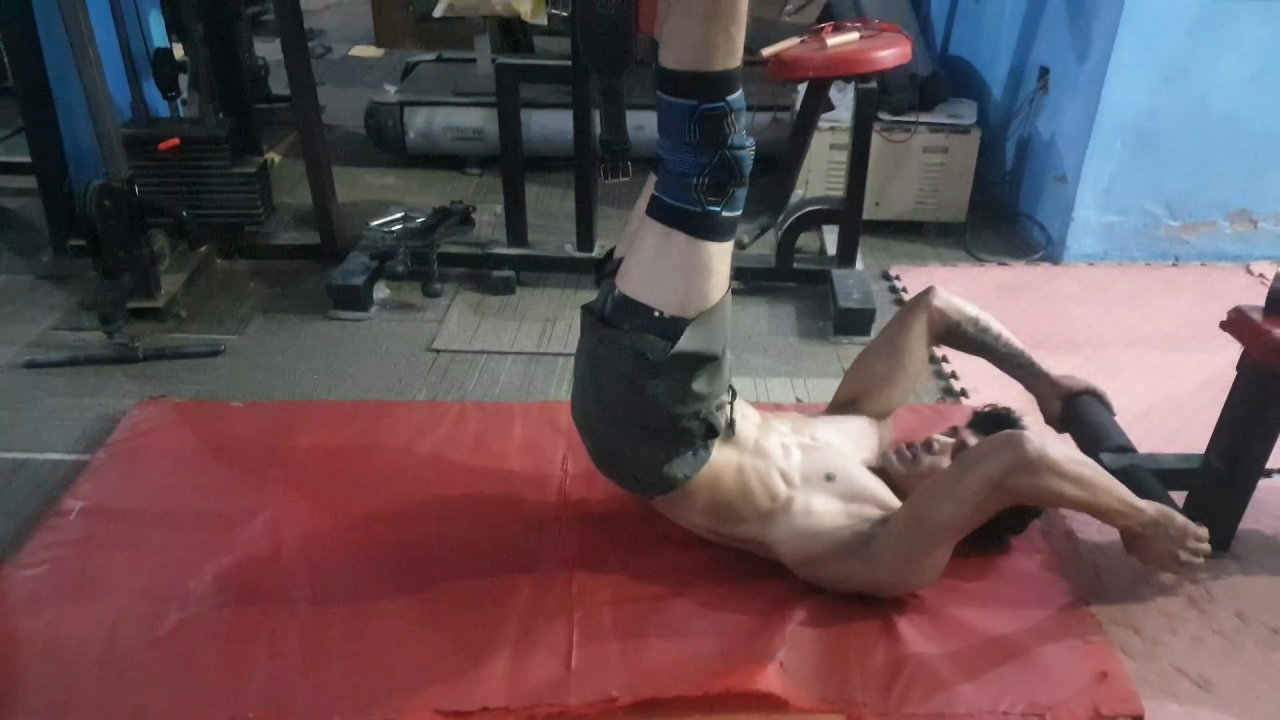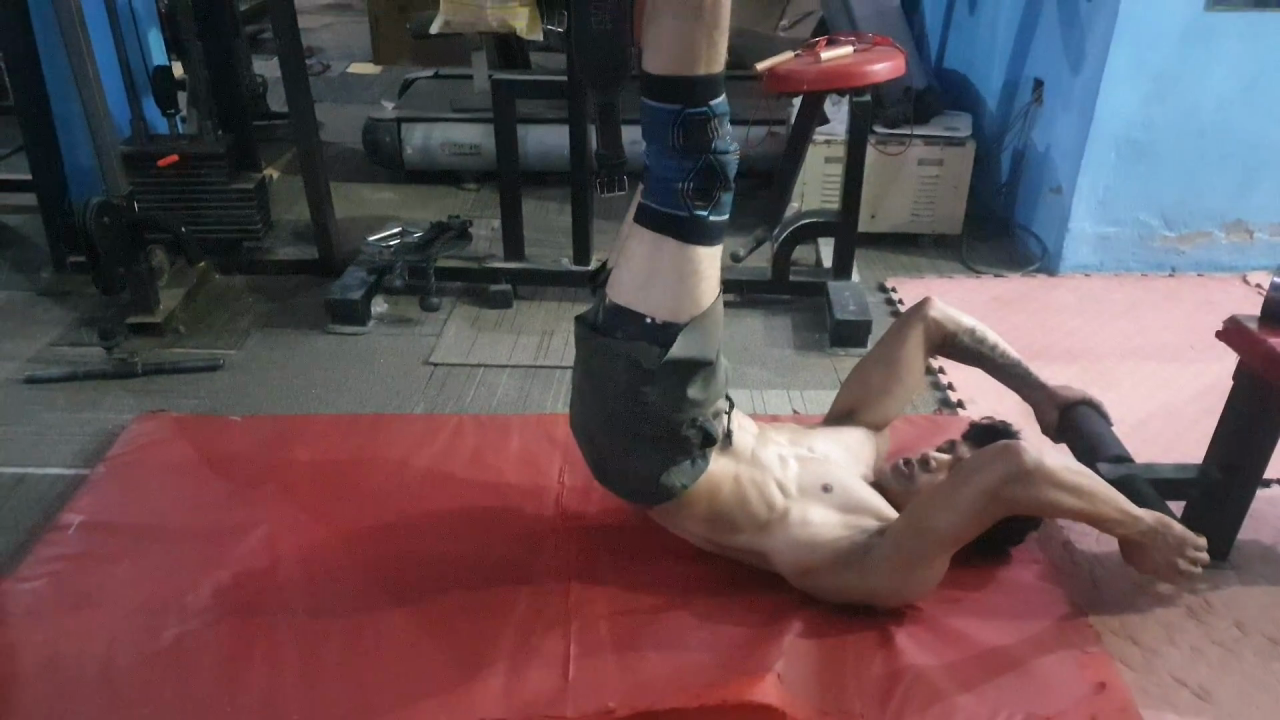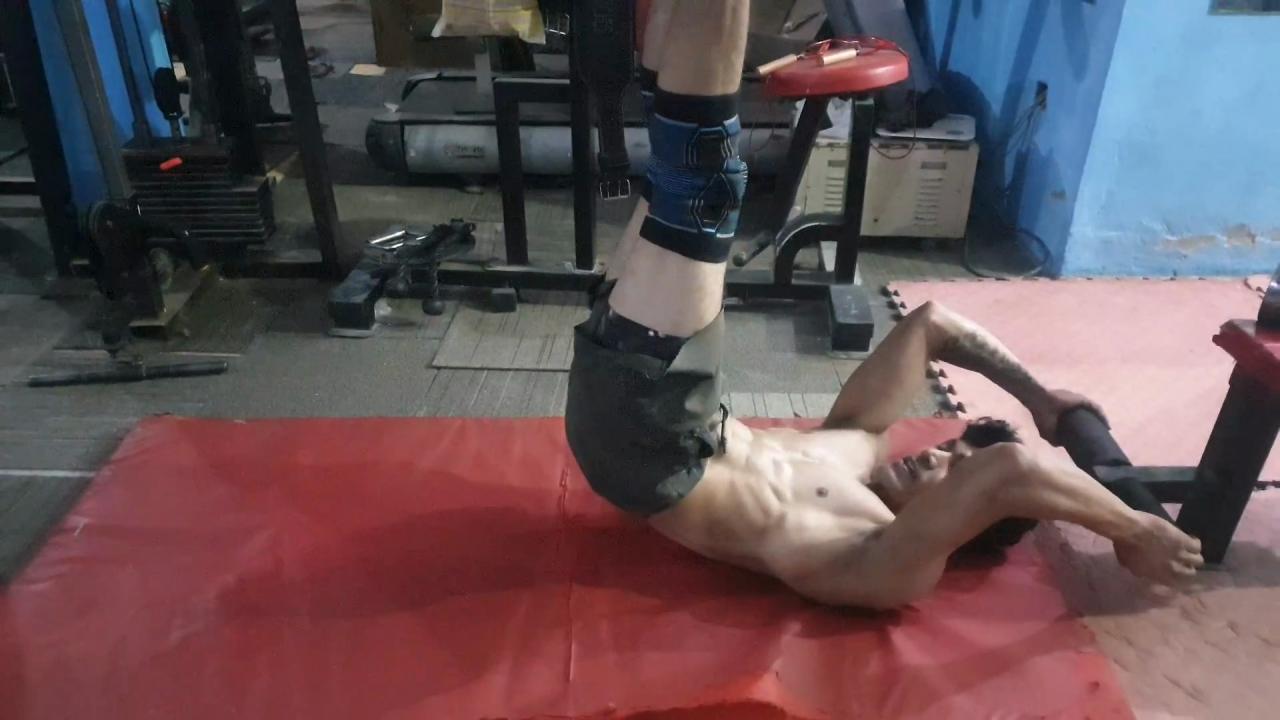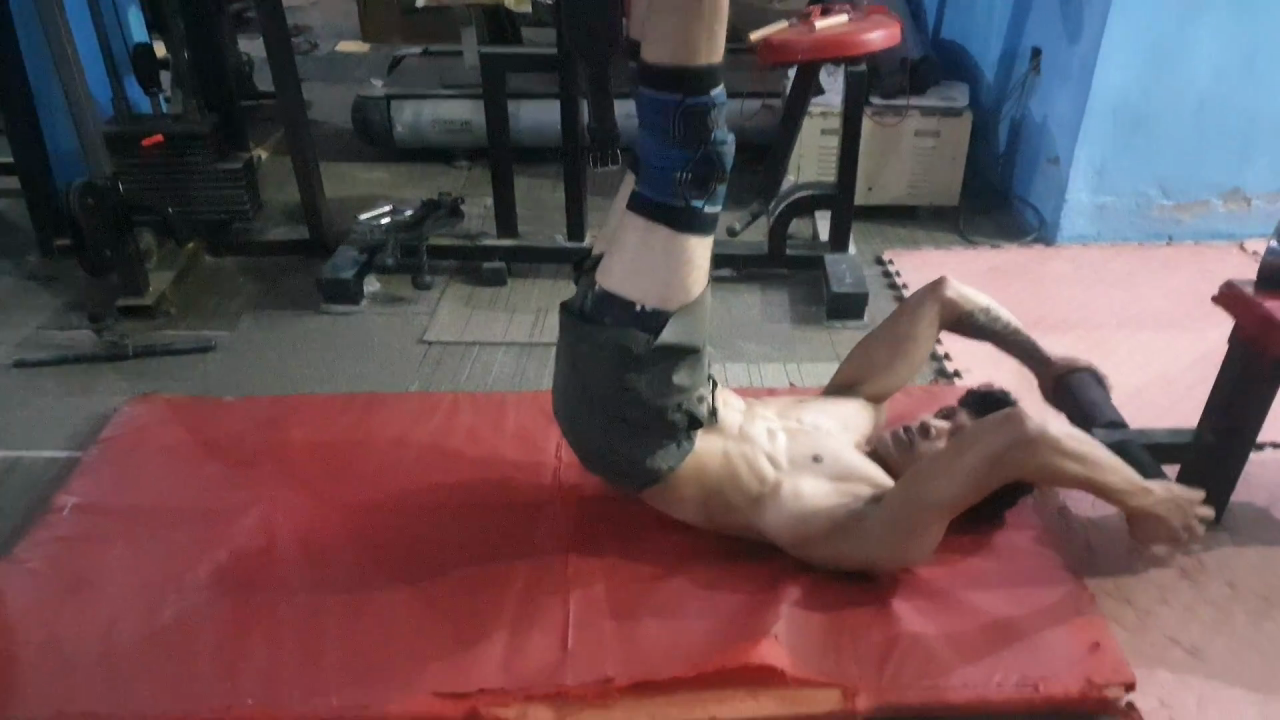
dt=0.4s
person 1, frame 1
left shoulder: (900, 557)
right shoulder: (861, 435)
right elbow: (935, 309)
left wrist: (1142, 521)
right wrist: (1045, 383)
left hip: (647, 422)
right hip: (642, 384)
person 1, frame 2
left shoulder: (899, 568)
right shoulder: (858, 446)
right elbow: (929, 318)
right wrist: (1041, 393)
left hip: (644, 431)
right hip: (637, 397)
person 1, frame 3
left shoulder: (898, 569)
right shoulder: (857, 448)
right elbow: (931, 323)
left wrist: (1135, 532)
right wrist: (1038, 397)
left hip: (639, 437)
right hip: (639, 417)
person 1, frame 4
left shoulder: (896, 533)
right shoulder: (854, 416)
right elbow: (943, 297)
left wrist: (1143, 501)
right wrist: (1044, 364)
left hip: (630, 420)
right hip: (625, 396)
